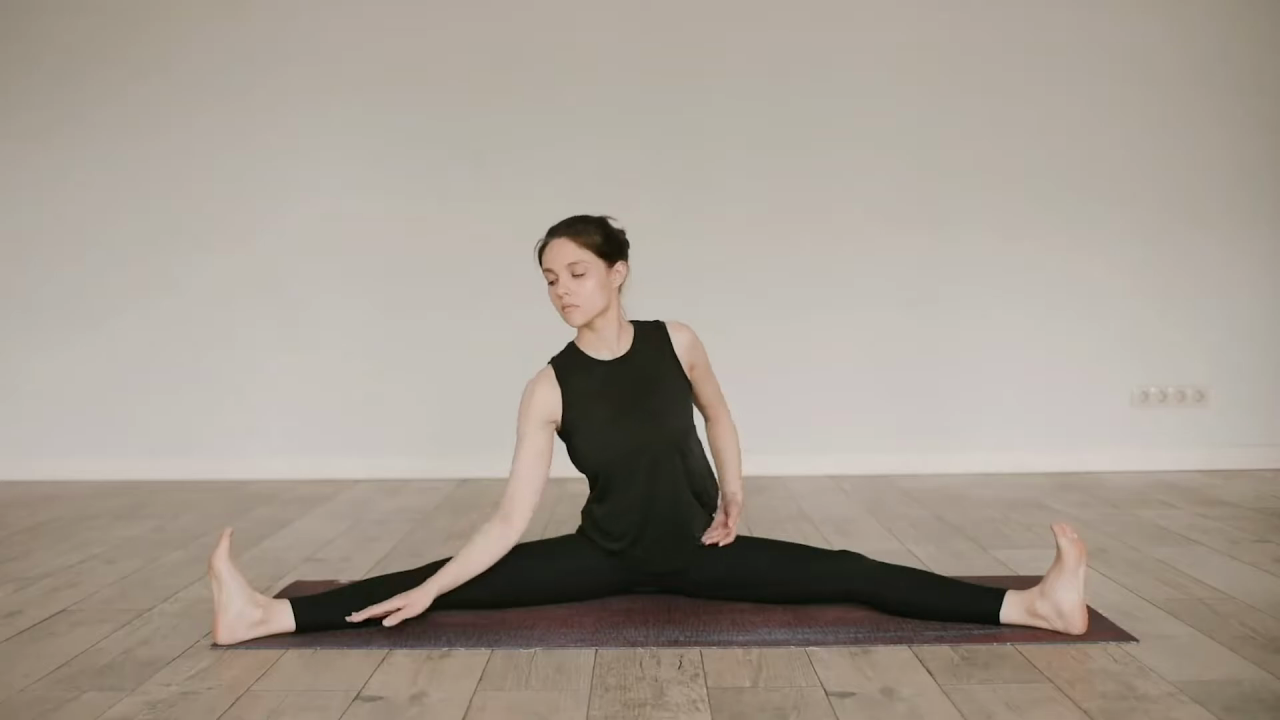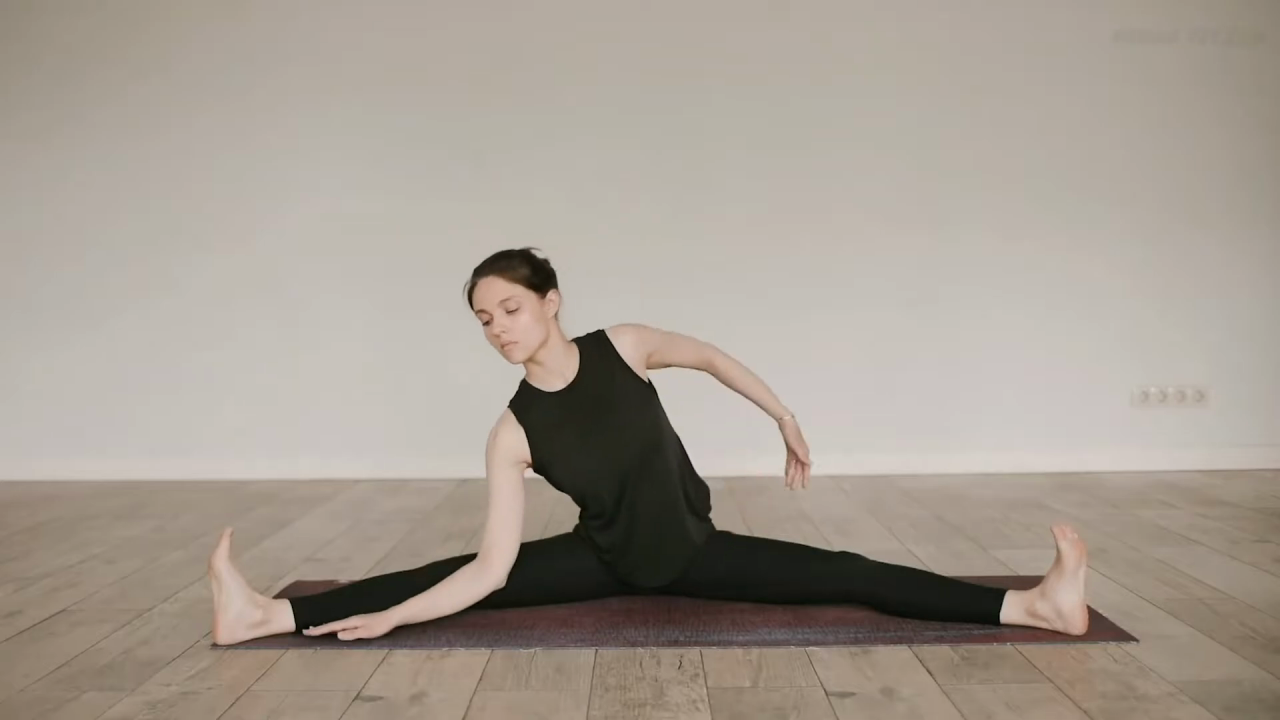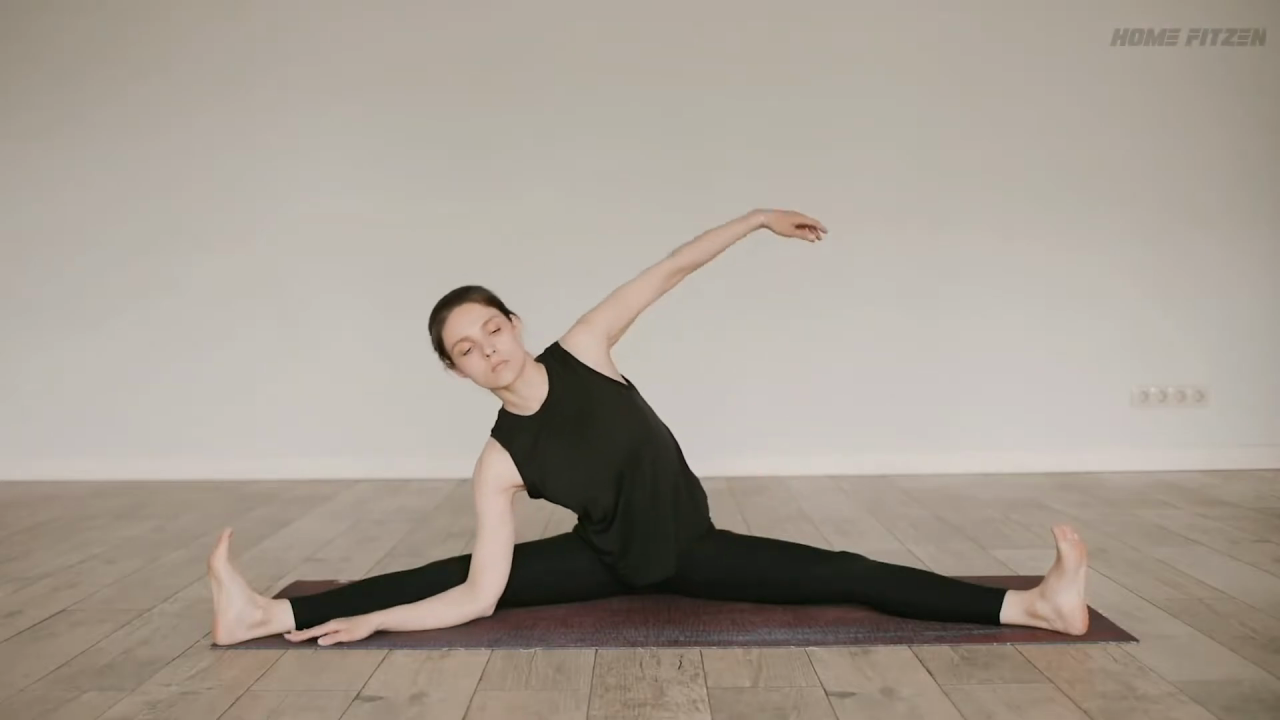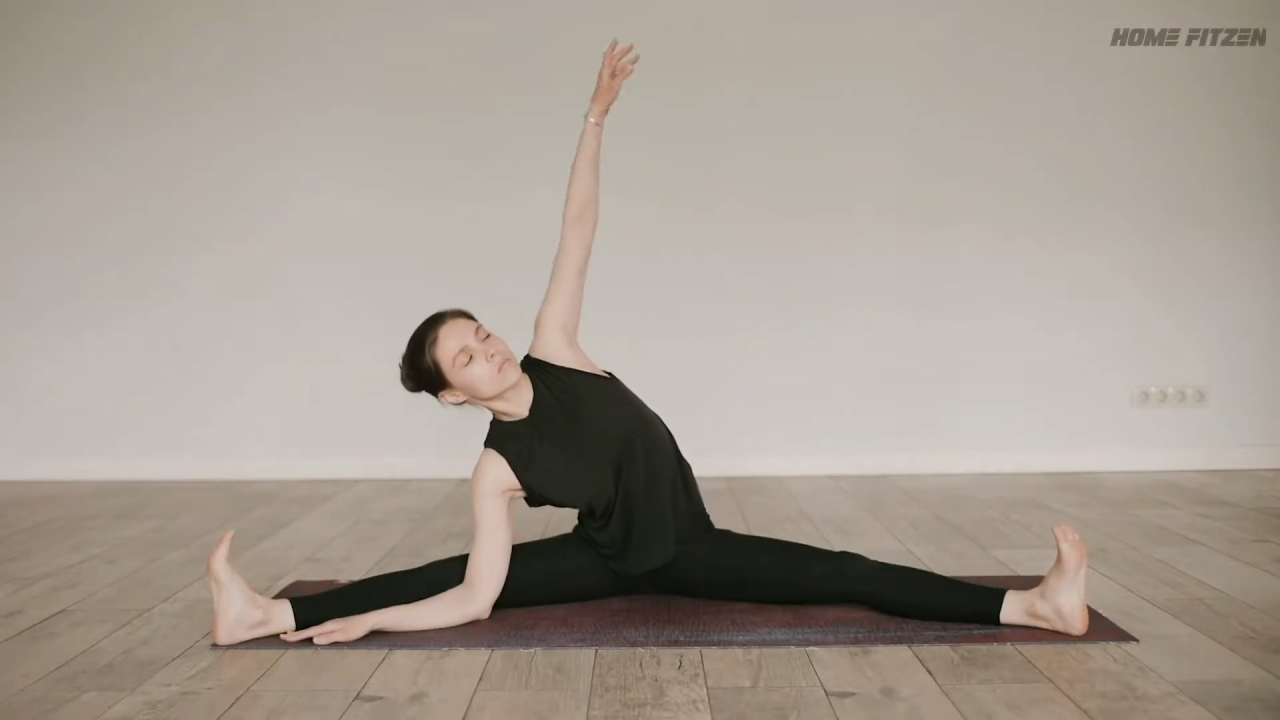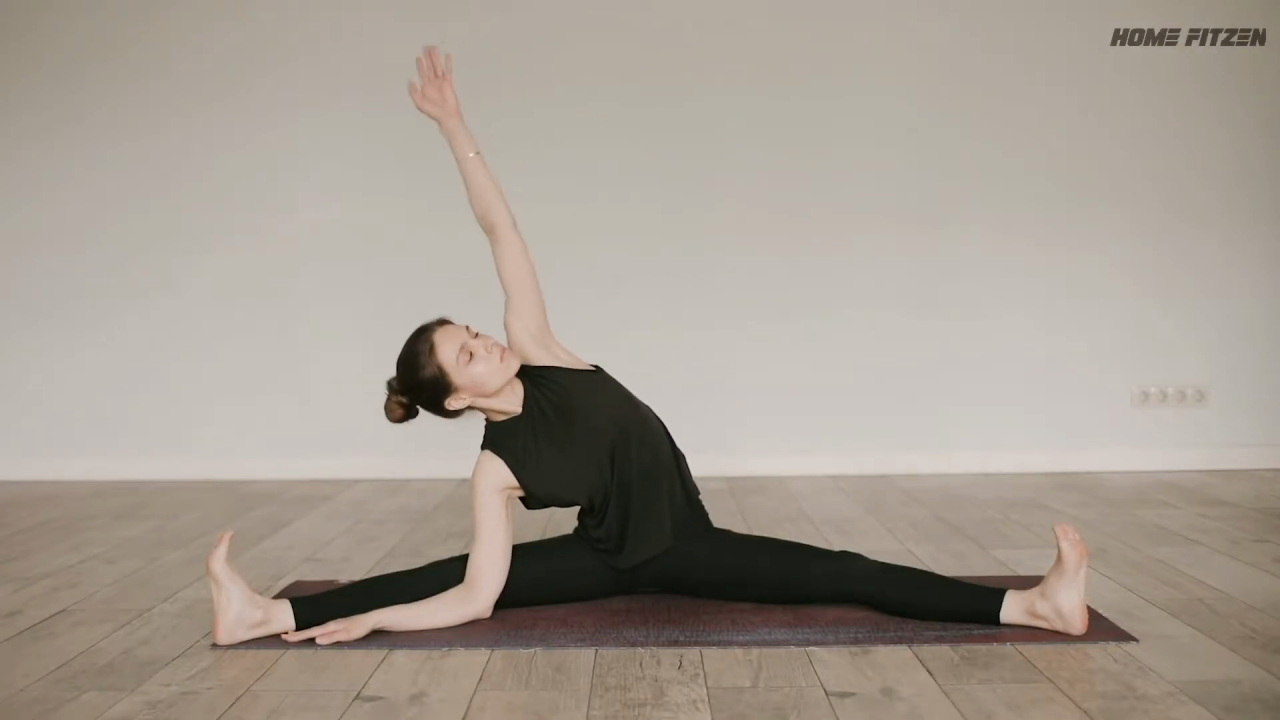
dt=0.5s
person 1, frame 1
left shoulder: (677, 342)
right shoulder: (548, 389)
left elbow: (717, 412)
right elbow: (510, 520)
left wrist: (732, 498)
right wrist: (429, 588)
left hip: (694, 549)
right hip: (606, 555)
left knee: (844, 574)
right knee: (467, 581)
left ankle: (1028, 606)
right ankle: (270, 615)
person 1, frame 2
left shoulder: (622, 347)
right shoulder: (511, 434)
left elbow: (709, 357)
right elbow: (494, 569)
left wrist: (786, 420)
right wrist: (390, 617)
left hip: (692, 548)
right hip: (604, 560)
left knee: (844, 577)
right knee: (456, 576)
left ankle: (1030, 606)
right ankle: (271, 615)
person 1, frame 3
left shoulder: (582, 349)
right shoulder: (498, 462)
left elbow: (670, 268)
right elbow: (479, 598)
left wrist: (756, 217)
right wrist: (373, 620)
left hip: (688, 547)
right hip: (605, 560)
left knee: (842, 575)
right knee: (451, 573)
left ankle: (1028, 603)
person 1, frame 4
left shoulder: (551, 353)
right shoulder: (496, 470)
left elbow: (578, 233)
right elbow: (477, 600)
left wrist: (597, 114)
right wrist: (369, 621)
left hip: (685, 545)
right hip: (605, 559)
left knee: (844, 577)
right knee: (451, 572)
left ankle: (1028, 606)
person 1, frame 5
left shoulder: (534, 351)
right shoulder: (495, 468)
left elbow: (501, 231)
right elbow: (478, 597)
left wrist: (452, 124)
right wrist: (369, 620)
left hip: (683, 542)
right hip: (608, 558)
left knee: (842, 575)
right knee: (451, 571)
left ankle: (1028, 605)
